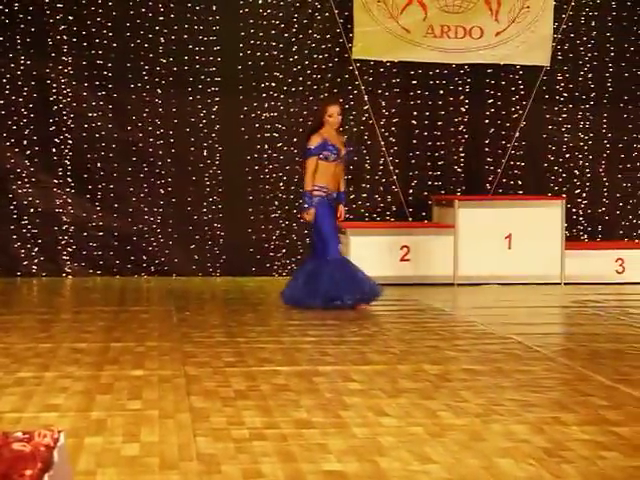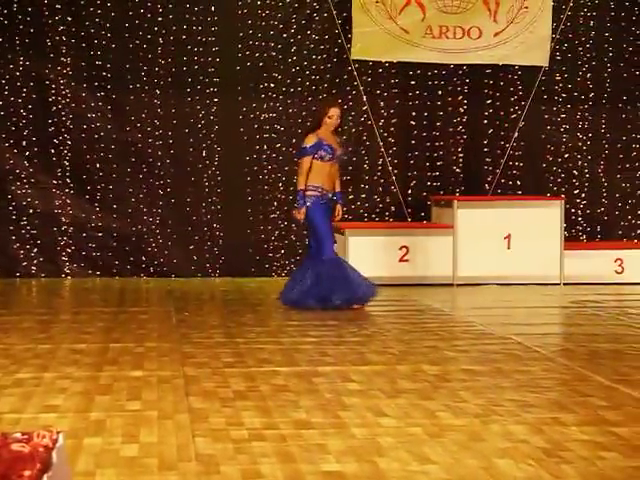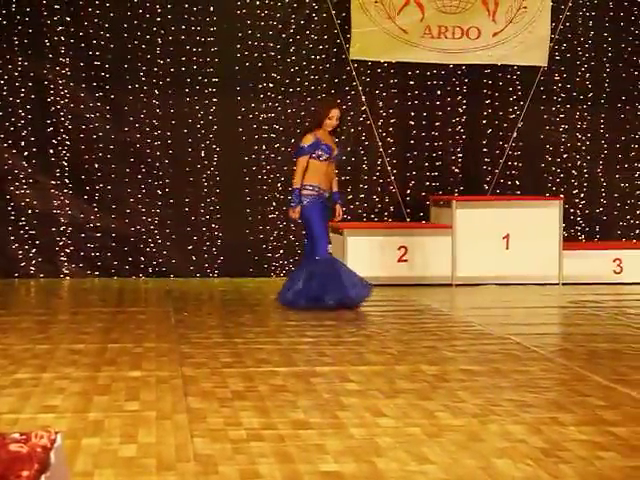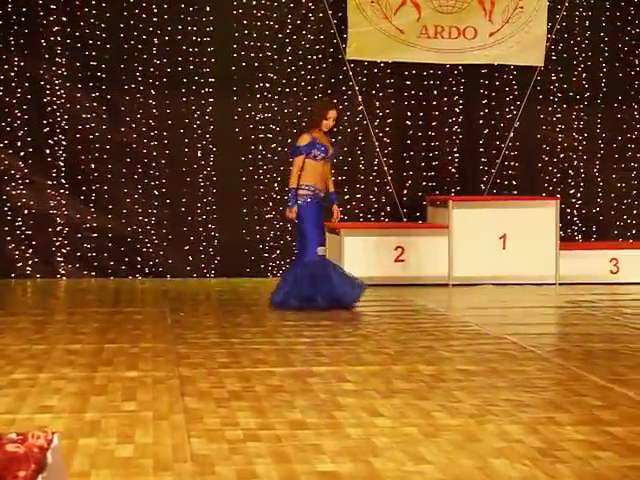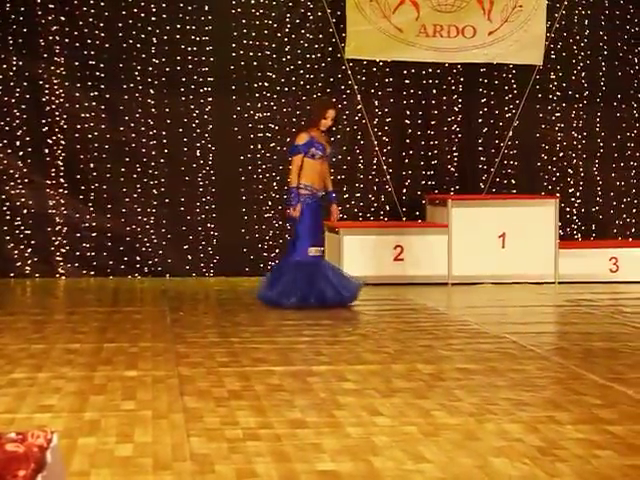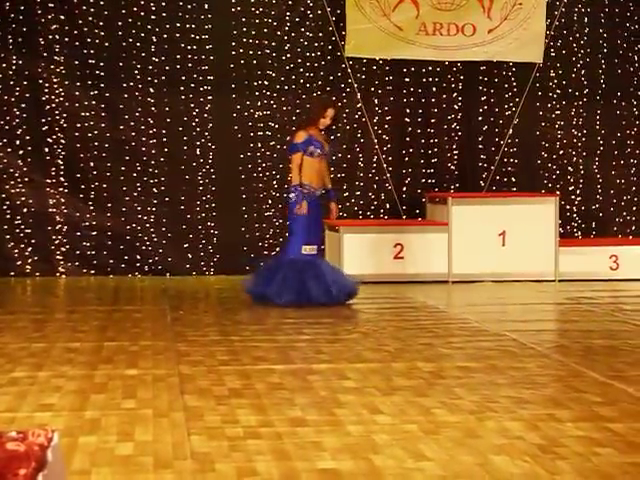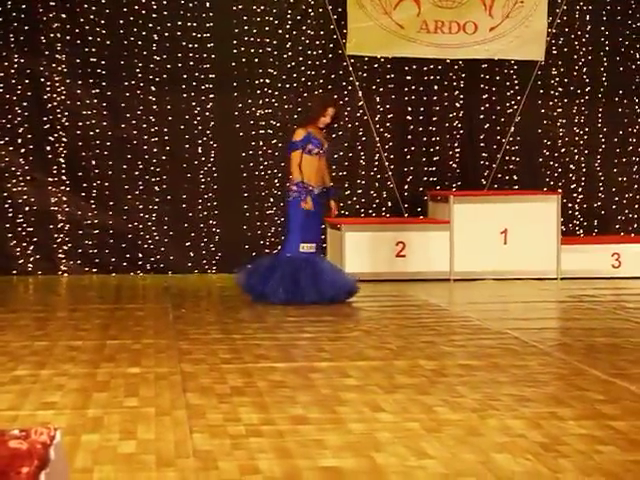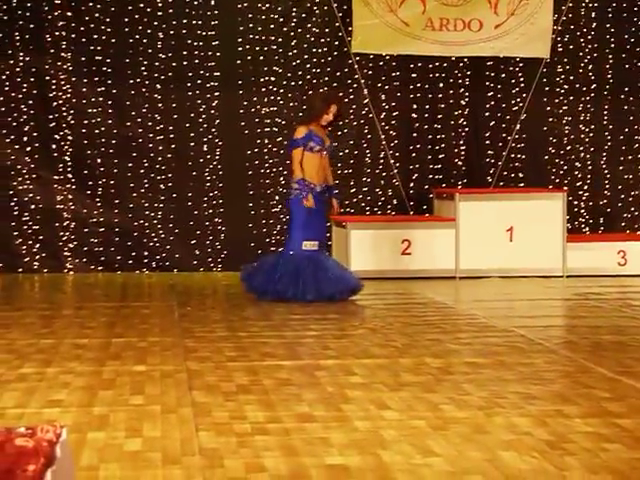
dt=0.1s
person 1, frame 1
left shoulder: (340, 139)
right shoulder: (316, 140)
right elbow: (309, 173)
left wrist: (342, 201)
right wrist: (308, 205)
left hip: (330, 199)
right hip: (318, 198)
left knee: (321, 248)
right knee: (330, 248)
left ankle: (312, 293)
right ankle: (344, 294)
person 1, frame 2
left shoulder: (335, 140)
right shoulder: (312, 139)
right elbow: (302, 172)
left wrist: (338, 201)
right wrist: (300, 203)
left hip: (326, 199)
right hip: (313, 198)
left knee: (319, 248)
right knee: (325, 248)
left ankle: (311, 294)
right ankle: (337, 294)
person 1, frame 3
left shoulder: (331, 140)
right shoulder: (310, 139)
right elbow: (299, 171)
left wrist: (337, 201)
right wrist: (295, 202)
left hip: (322, 198)
right hip: (309, 197)
left knee: (319, 248)
right knee: (319, 247)
left ankle: (318, 293)
right ankle: (313, 294)
person 1, frame 4
left shoulder: (326, 141)
right shoulder: (306, 138)
right elbow: (295, 171)
left wrist: (334, 202)
right wrist: (292, 202)
left hip: (318, 198)
right hip: (305, 197)
left knee: (316, 247)
right knee: (310, 248)
left ankle: (314, 294)
right ankle: (304, 295)
person 1, frame 5
left shoulder: (323, 139)
right shoulder: (304, 138)
right elbow: (294, 170)
left wrist: (333, 201)
right wrist: (294, 200)
left hip: (317, 198)
right hip: (304, 196)
left knee: (315, 247)
right knee: (303, 246)
left ankle: (311, 292)
right ankle: (287, 292)
person 1, frame 6
left shoulder: (321, 138)
right shoulder: (303, 136)
right elbow: (295, 168)
left wrist: (332, 198)
right wrist: (300, 198)
left hip: (316, 196)
right hip: (302, 195)
left knee: (315, 246)
right knee: (297, 244)
left ankle: (312, 292)
right ankle: (280, 291)
person 1, frame 7
left shoulder: (321, 136)
right shoulder: (302, 133)
right elbow: (294, 166)
left wrist: (330, 197)
right wrist: (303, 194)
left hip: (317, 195)
right hip: (300, 194)
left knee: (313, 244)
right knee: (295, 243)
left ankle: (310, 289)
right ankle: (276, 289)
person 1, frame 8
left shoulder: (324, 134)
right shoulder: (303, 131)
right elbow: (296, 164)
left wrist: (332, 194)
right wrist: (304, 191)
left hip: (320, 193)
right hip: (302, 191)
left knee: (317, 242)
right knee: (297, 241)
left ankle: (314, 287)
right ankle: (279, 286)
